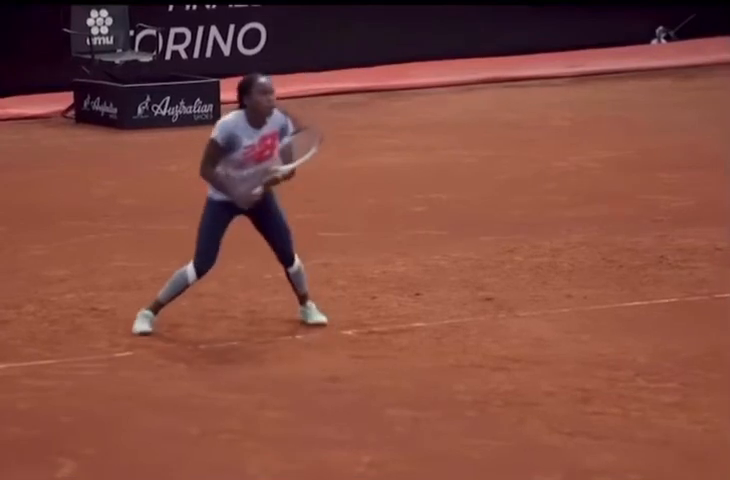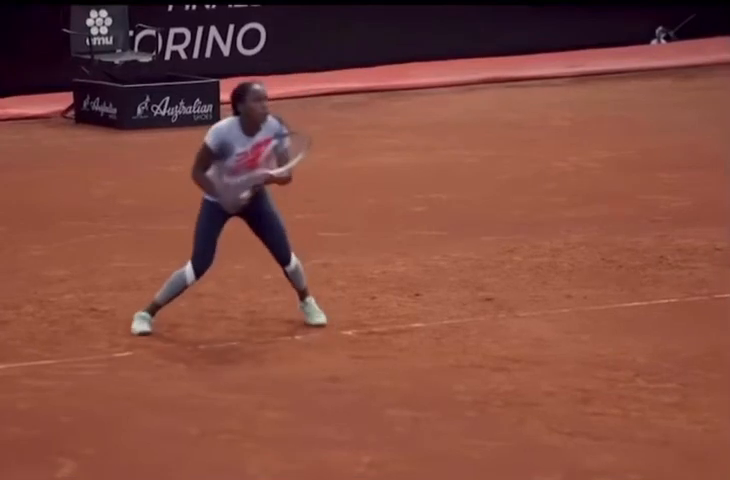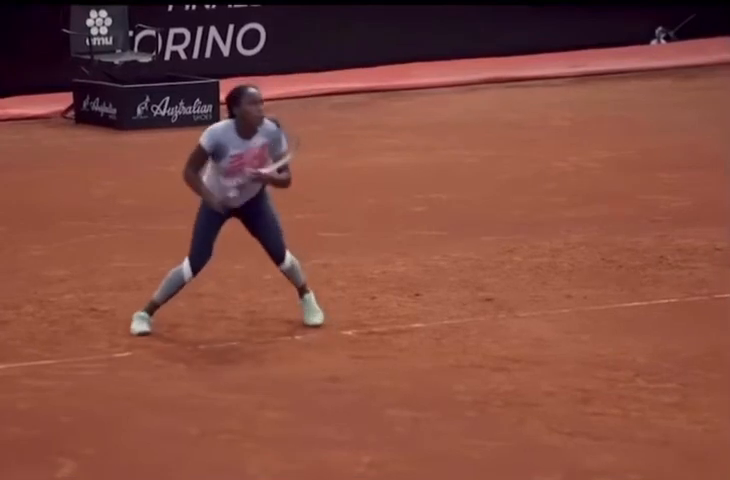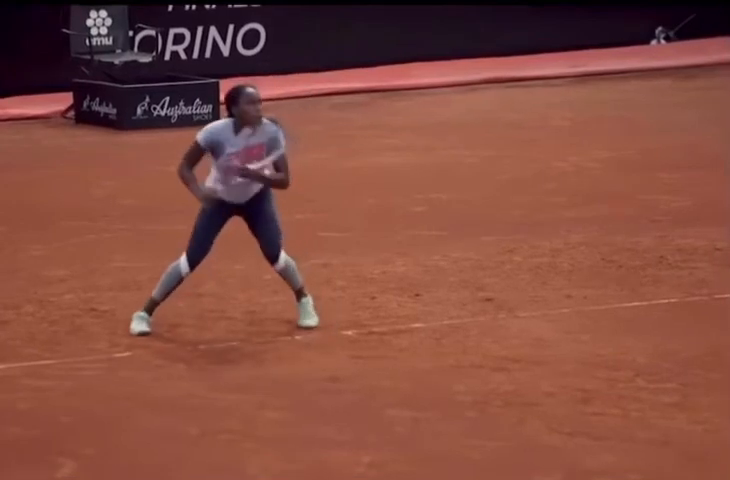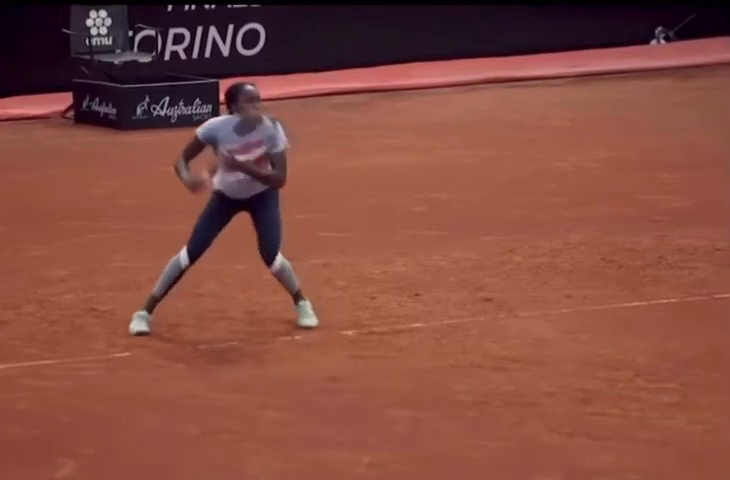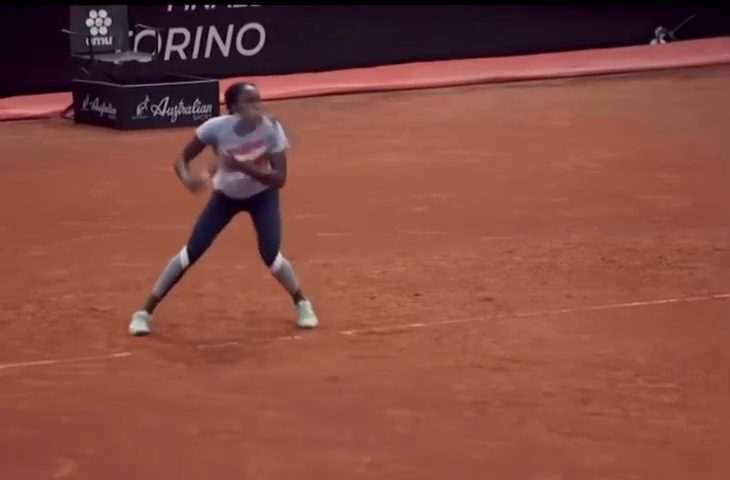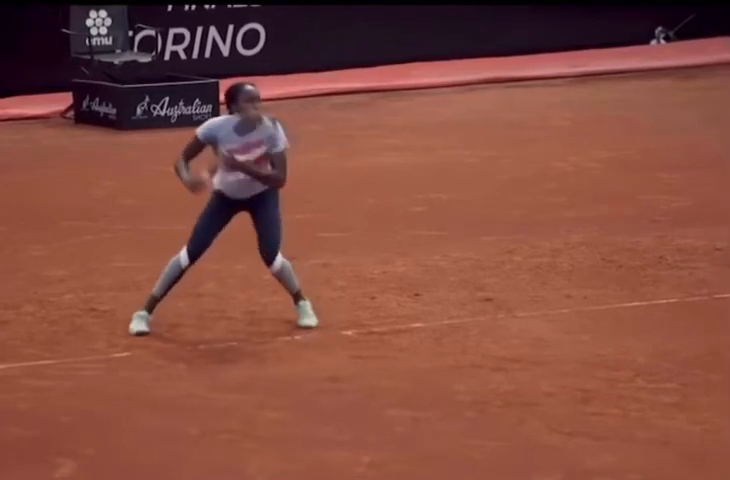
dt=0.2s
person 1, frame 1
left shoulder: (281, 122)
right shoulder: (229, 126)
left elbow: (290, 167)
right elbow: (206, 169)
left wrist: (278, 176)
right wrist: (236, 194)
left hip: (260, 194)
right hip: (223, 198)
left knee: (287, 255)
right knee: (201, 265)
left ankle: (306, 305)
right ankle: (149, 312)
person 1, frame 2
left shoulder: (275, 128)
right shoulder: (222, 132)
left elbow: (286, 174)
right elbow: (197, 172)
left wrist: (271, 177)
right wrist: (223, 197)
left hip: (254, 196)
right hip: (218, 200)
left knee: (284, 254)
right knee: (199, 265)
left ankle: (307, 302)
right ankle: (147, 314)
person 1, frame 3
left shoulder: (272, 132)
right shoulder: (217, 134)
left elbow: (286, 178)
right elbow: (190, 172)
left wrist: (265, 177)
right wrist: (210, 197)
left hip: (253, 198)
right hip: (216, 201)
left knee: (278, 252)
right knee: (195, 263)
left ankle: (306, 298)
right ankle: (145, 313)
person 1, frame 4
left shoulder: (271, 132)
right shoulder: (215, 132)
left elbow: (284, 180)
right elbow: (184, 167)
left wrist: (255, 174)
right wrist: (197, 190)
left hip: (256, 197)
right hip: (219, 198)
left knee: (274, 253)
right knee: (191, 258)
left ankle: (303, 301)
right ankle: (145, 313)
person 1, frame 5
left shoulder: (271, 129)
right shoulder: (216, 127)
left elbow: (279, 179)
right elbow: (182, 160)
left wrist: (244, 168)
right wrist: (188, 178)
left hip: (261, 195)
right hip: (224, 194)
left knee: (270, 255)
right knee: (191, 252)
left ankle: (302, 304)
right ankle: (145, 312)
person 1, frame 6
left shoulder: (271, 129)
right shoulder: (216, 127)
left elbow: (280, 179)
right elbow: (182, 159)
left wrist: (242, 166)
right wrist: (187, 178)
left hip: (262, 195)
right hip: (225, 195)
left knee: (270, 255)
right knee: (191, 252)
left ankle: (302, 304)
right ankle: (145, 312)
person 1, frame 7
left shoulder: (271, 129)
right shoulder: (216, 127)
left elbow: (280, 179)
right elbow: (182, 159)
left wrist: (242, 166)
right wrist: (187, 178)
left hip: (262, 195)
right hip: (225, 195)
left knee: (270, 255)
right knee: (191, 252)
left ankle: (302, 304)
right ankle: (145, 312)
